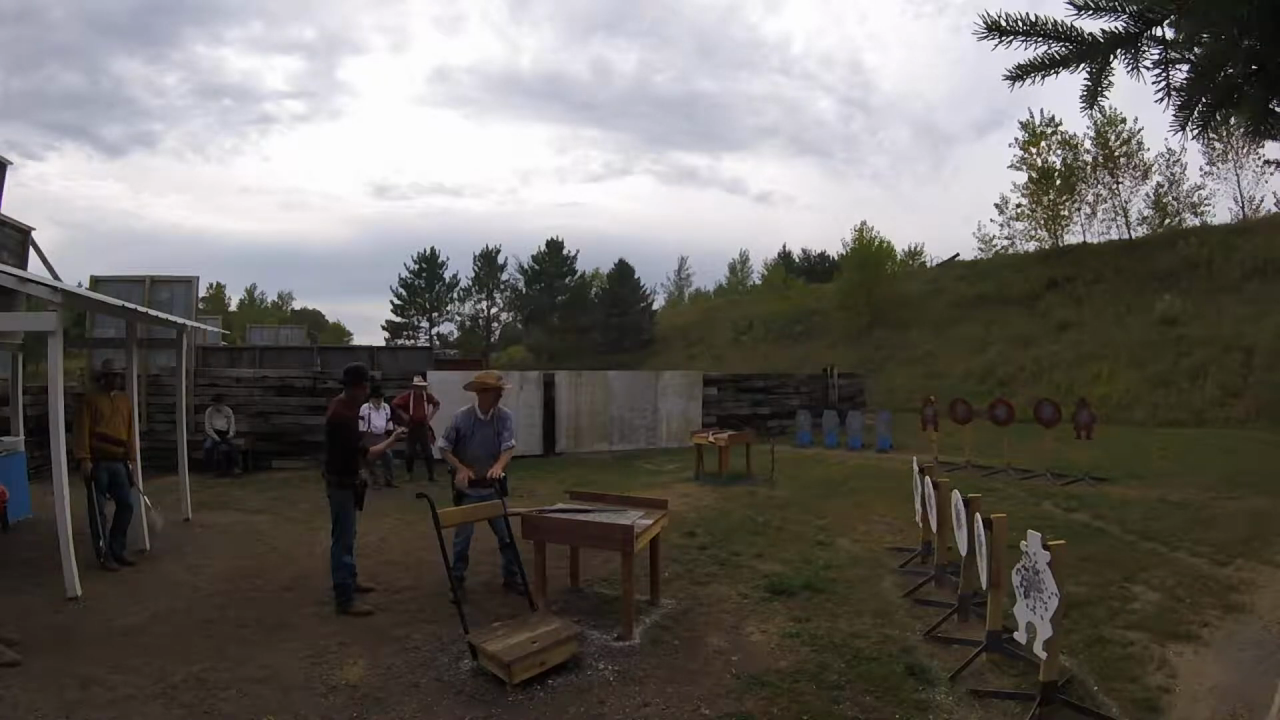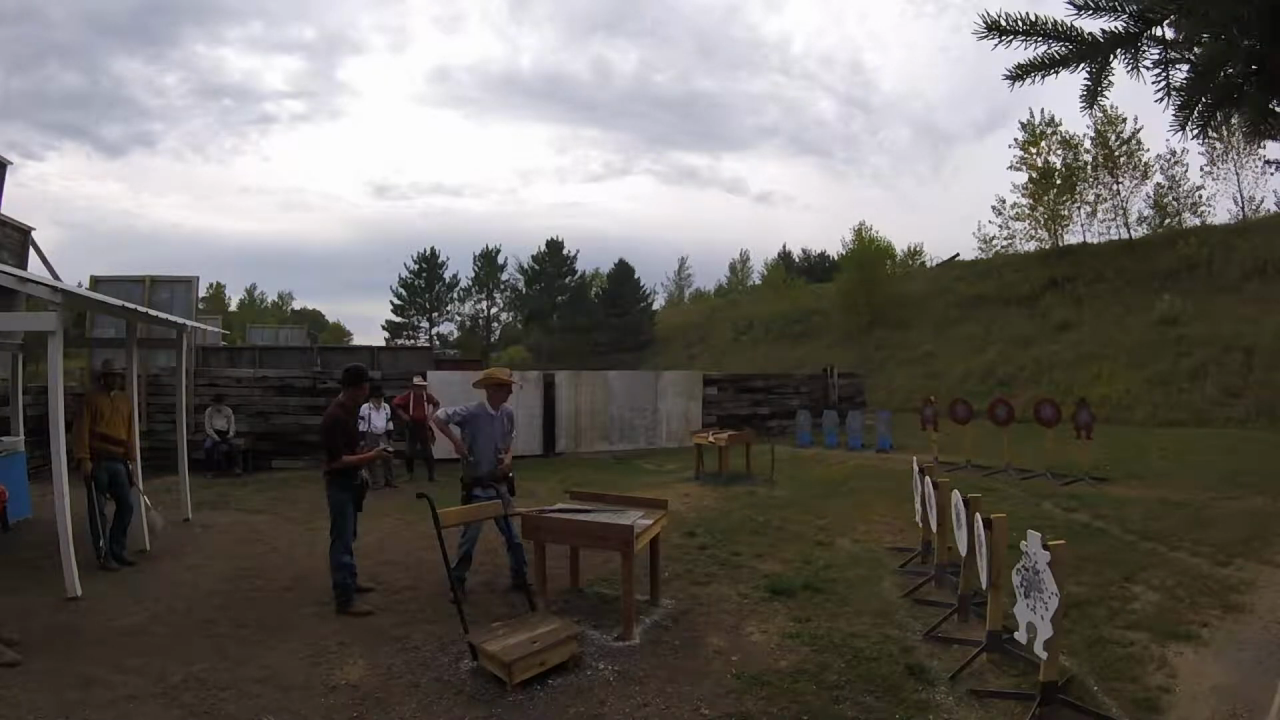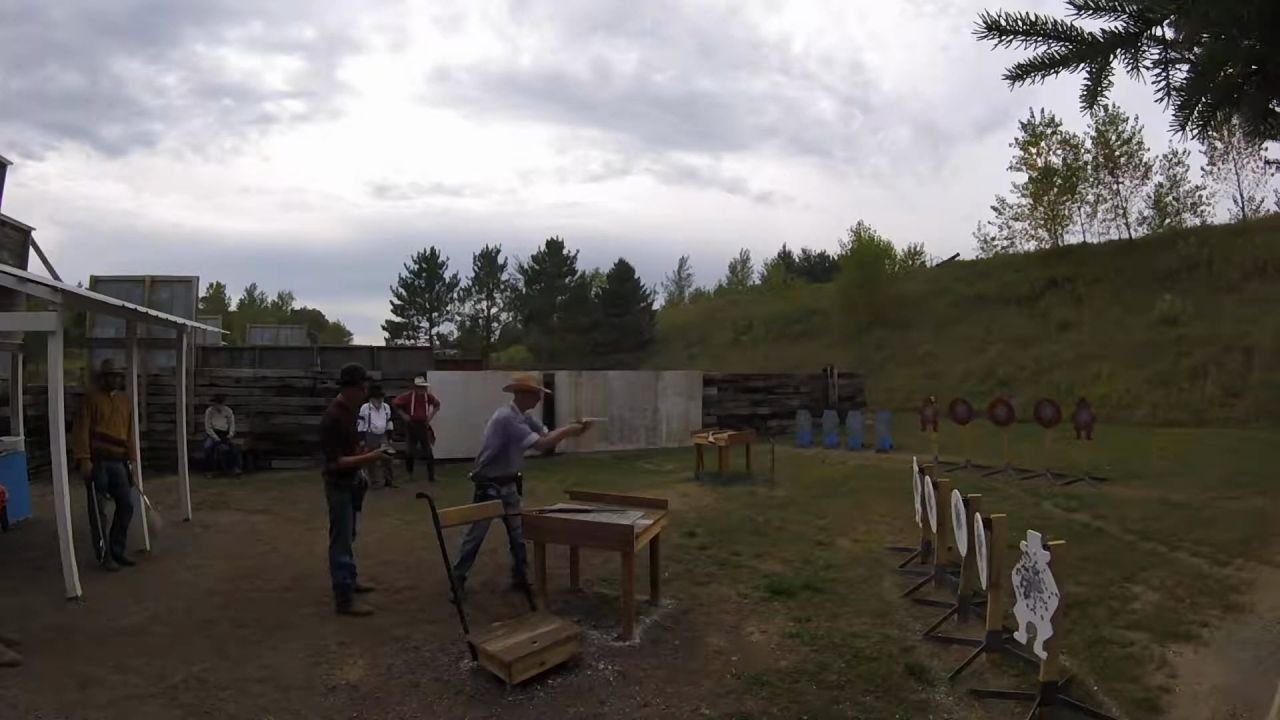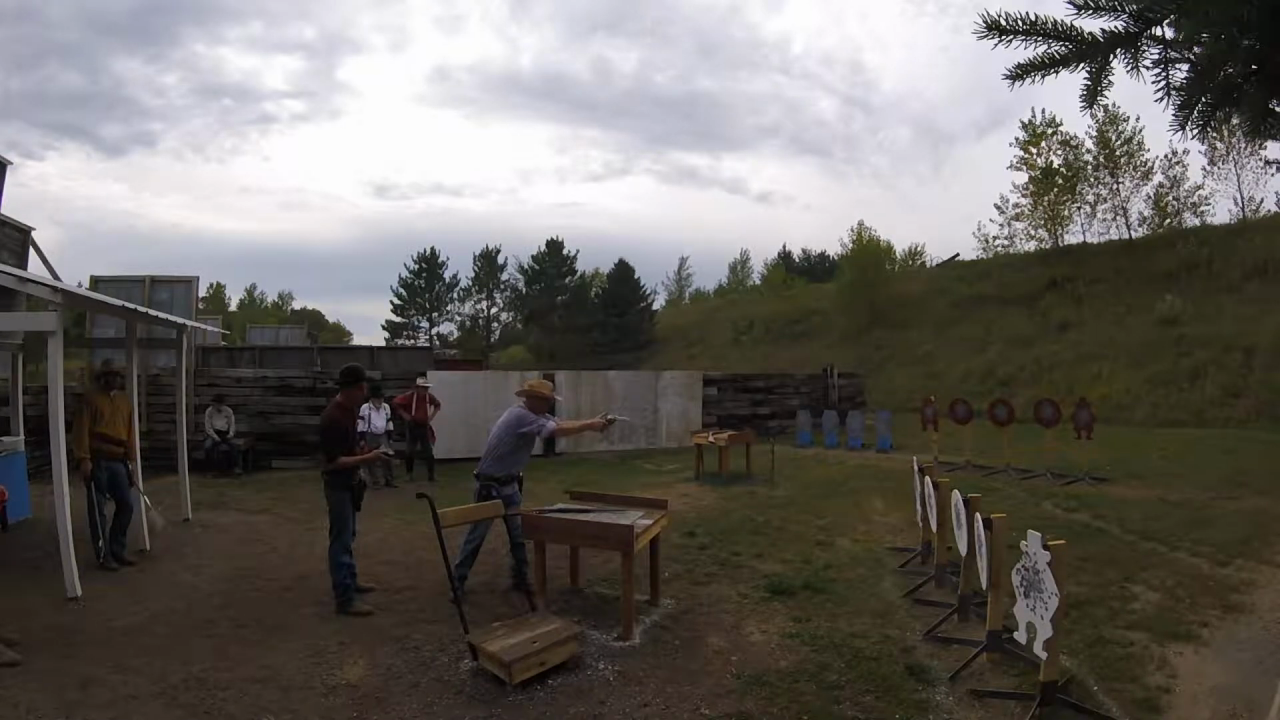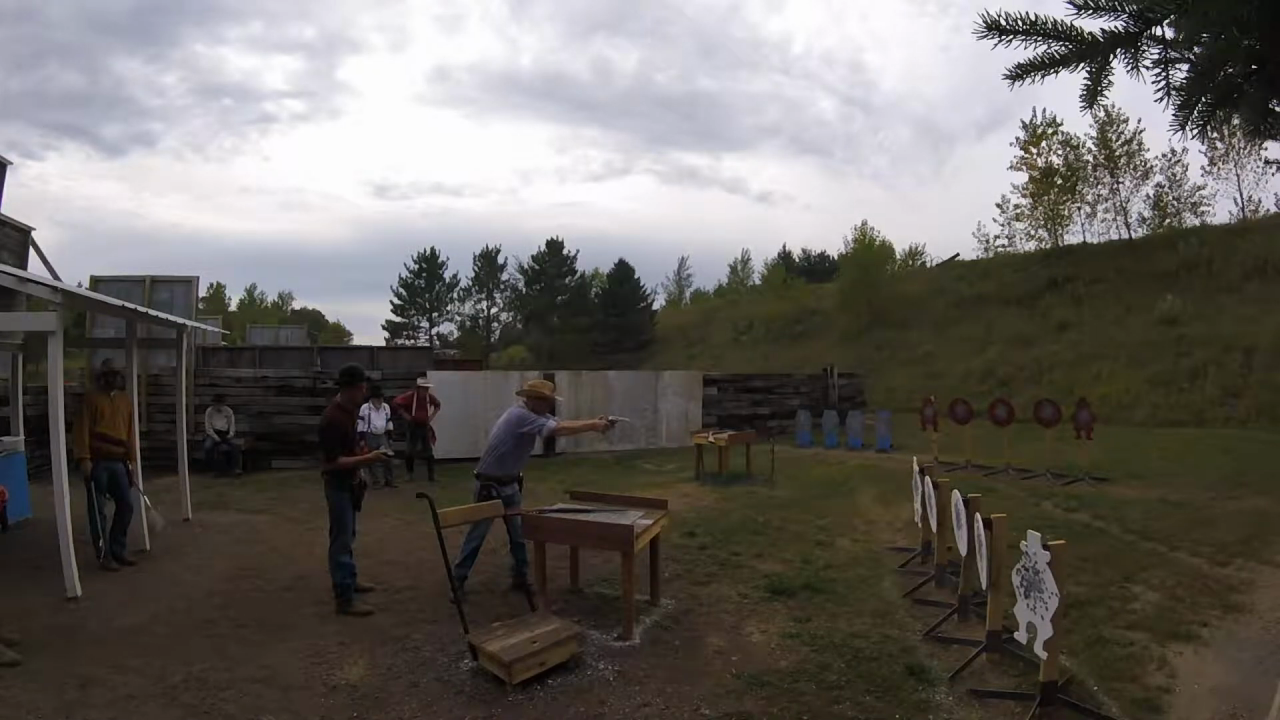
dt=0.5s
person 1, frame 1
left shoulder: (342, 406)
right shoulder: (342, 416)
right elbow: (365, 454)
right wrist: (392, 439)
left hip: (347, 479)
right hip: (341, 482)
left knee: (348, 536)
right knee: (343, 539)
left ankle: (350, 580)
right ankle: (344, 600)
person 1, frame 2
left shoulder: (350, 409)
right shoulder: (335, 417)
right elbow: (336, 461)
left wrist: (366, 454)
right wrist: (370, 457)
left hip: (350, 481)
right hip: (339, 484)
left knee: (348, 536)
right knee: (341, 539)
left ankle: (350, 580)
right ankle: (344, 600)
person 1, frame 3
left shoulder: (350, 410)
right shoulder: (333, 417)
right elbow: (335, 461)
left wrist: (364, 454)
right wrist: (368, 458)
left hip: (350, 481)
right hip: (339, 484)
left knee: (348, 536)
right knee: (341, 540)
left ankle: (350, 580)
right ankle: (344, 600)
person 1, frame 4
left shoulder: (350, 410)
right shoulder: (332, 418)
right elbow: (334, 461)
left wrist: (364, 455)
right wrist: (367, 458)
left hip: (349, 482)
right hip: (338, 484)
left knee: (348, 536)
right knee: (341, 540)
left ankle: (350, 580)
right ankle: (344, 599)
person 1, frame 5
left shoulder: (350, 410)
right shoulder: (332, 418)
right elbow: (334, 461)
left wrist: (363, 455)
right wrist: (367, 459)
left hip: (349, 482)
right hip: (338, 484)
left knee: (348, 537)
right knee: (341, 540)
left ankle: (350, 580)
right ankle: (344, 599)
person 2, frame 1
left shoulder: (504, 416)
right shoulder: (462, 416)
left elbow: (508, 448)
right elbow: (444, 448)
left wrist: (498, 466)
right wrist: (459, 468)
left hip: (492, 486)
right hip: (467, 488)
left knee: (506, 534)
right knee: (462, 536)
left ankle: (511, 577)
right ankle: (457, 582)
person 2, frame 2
left shoulder: (508, 413)
right shoulder: (472, 412)
right elbow: (438, 417)
left wrist: (508, 456)
right wrist: (455, 441)
left hip: (501, 484)
right hip: (476, 487)
left knee: (513, 535)
right knee: (470, 535)
left ankle: (519, 578)
right ankle: (457, 581)
person 2, frame 3
left shoulder: (524, 416)
right shoulder: (506, 417)
left elbow: (545, 436)
right elbow: (540, 444)
left wrist: (567, 431)
right wrist: (566, 431)
left hip: (509, 484)
right hip: (488, 485)
left knee: (518, 534)
right knee: (476, 534)
left ankle: (520, 578)
right ankle: (457, 580)
person 2, frame 4
left shoulder: (533, 414)
right shoulder: (520, 416)
left elbow: (561, 424)
right elbow: (558, 431)
left wrist: (593, 422)
right wrist: (590, 425)
left hip: (510, 484)
right hip: (490, 485)
left knee: (518, 534)
right knee: (477, 534)
left ankle: (520, 578)
right ankle: (458, 581)
person 2, frame 5
left shoulder: (533, 415)
right shoulder: (520, 416)
left elbow: (561, 423)
right elbow: (559, 430)
left wrist: (593, 422)
right wrist: (592, 426)
left hip: (510, 484)
right hip: (490, 485)
left knee: (518, 534)
right knee: (477, 534)
left ankle: (520, 578)
right ankle: (458, 581)
person 3, frame 1
left shoulder: (124, 400)
right shoulder: (91, 399)
right elbow: (81, 430)
left wrist: (130, 459)
right wrist: (83, 459)
left hip: (118, 462)
right hip: (97, 462)
left knee: (126, 506)
right knee: (98, 510)
left ankle: (117, 550)
right ankle: (104, 555)
person 3, frame 2
left shoulder: (125, 400)
right shoulder: (92, 399)
right elbow: (81, 430)
left wrist: (130, 459)
right wrist: (83, 459)
left hip: (118, 462)
right hip: (97, 462)
left knee: (126, 506)
right knee: (98, 510)
left ankle: (117, 550)
right ankle: (104, 555)
person 3, frame 3
left shoulder: (125, 400)
right shoulder: (92, 398)
right elbow: (82, 430)
left wrist: (130, 459)
right wrist: (83, 459)
left hip: (118, 462)
right hip: (97, 462)
left knee: (126, 506)
right knee: (98, 510)
left ankle: (117, 550)
right ankle: (104, 555)
person 3, frame 4
left shoulder: (124, 400)
right shoulder: (91, 398)
right elbow: (81, 429)
left wrist: (129, 459)
right wrist: (83, 459)
left hip: (118, 462)
right hip: (97, 461)
left knee: (126, 506)
right knee: (98, 510)
left ankle: (117, 550)
right ankle: (103, 555)
person 3, frame 5
left shoulder: (125, 400)
right shoulder: (92, 398)
right elbow: (82, 429)
left wrist: (130, 459)
right wrist: (83, 458)
left hip: (118, 462)
right hip: (97, 462)
left knee: (126, 506)
right knee: (98, 510)
left ankle: (117, 550)
right ankle: (104, 555)
